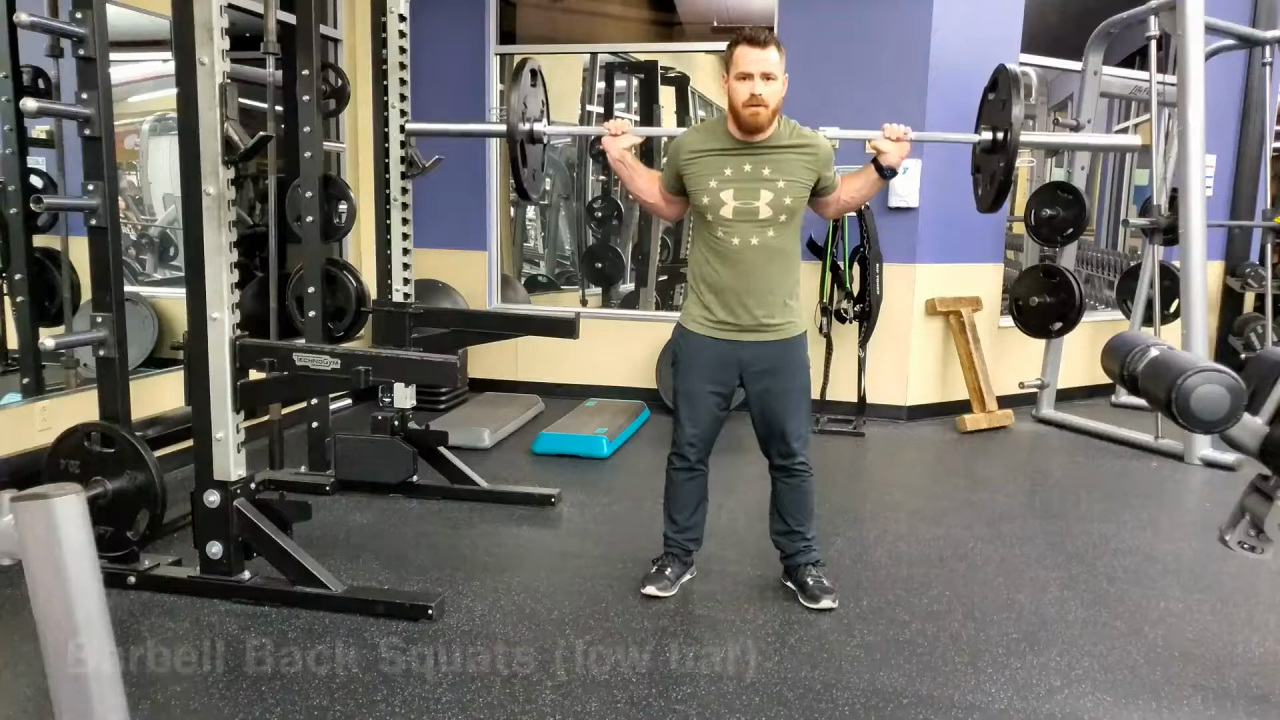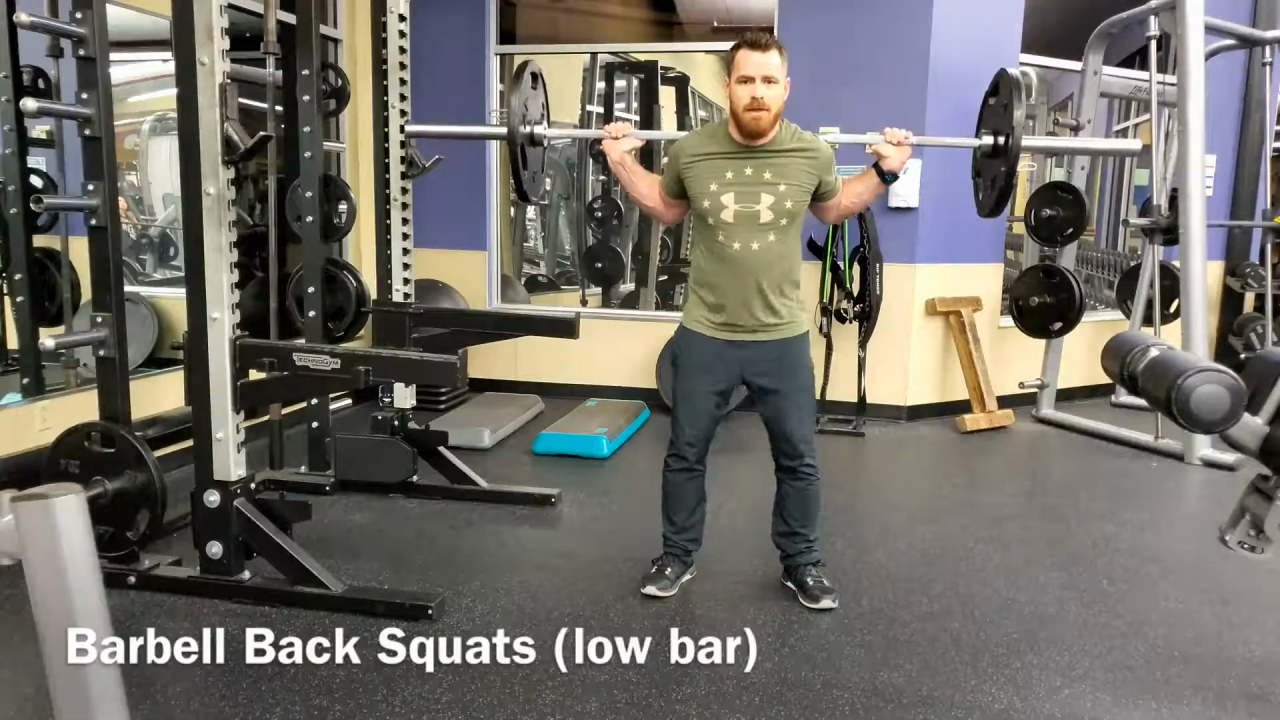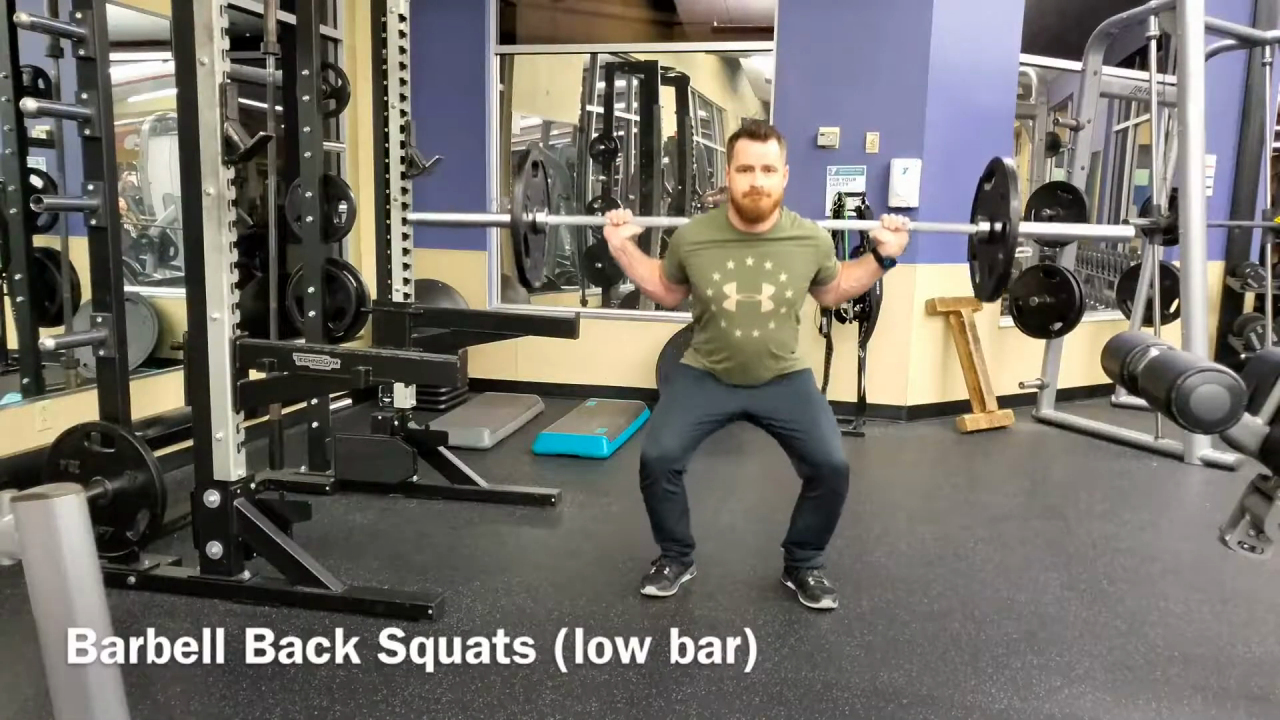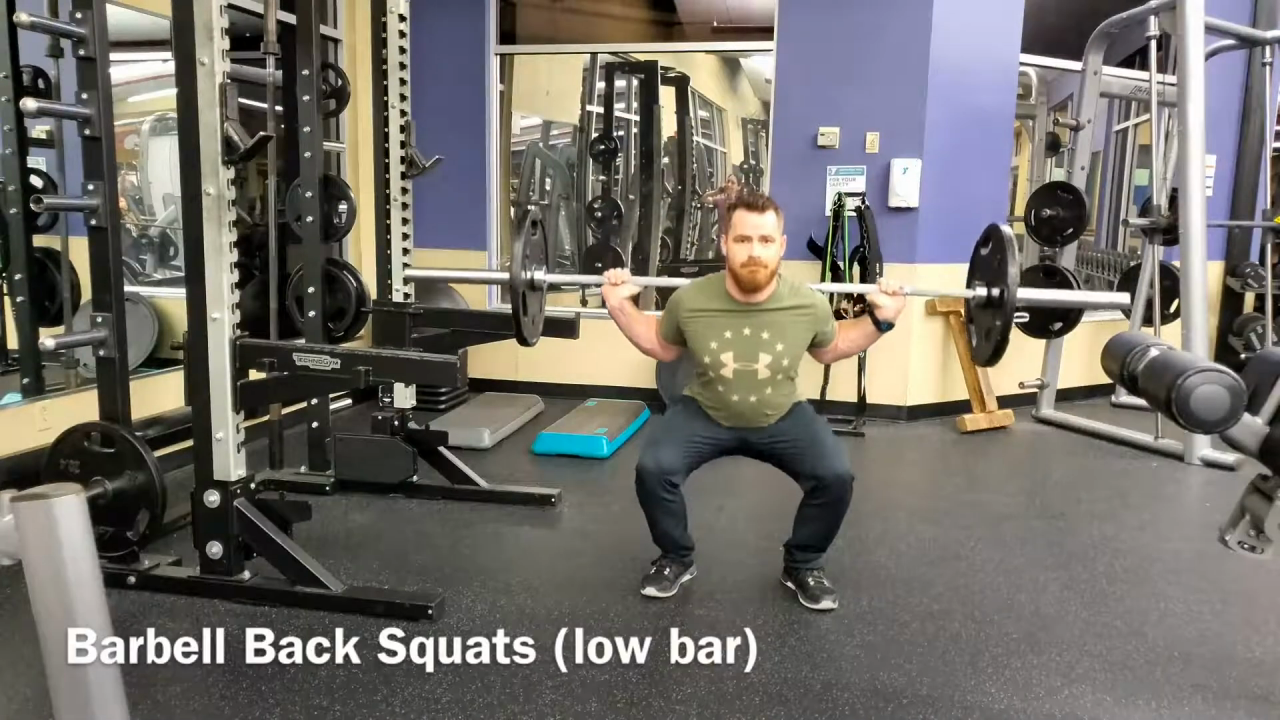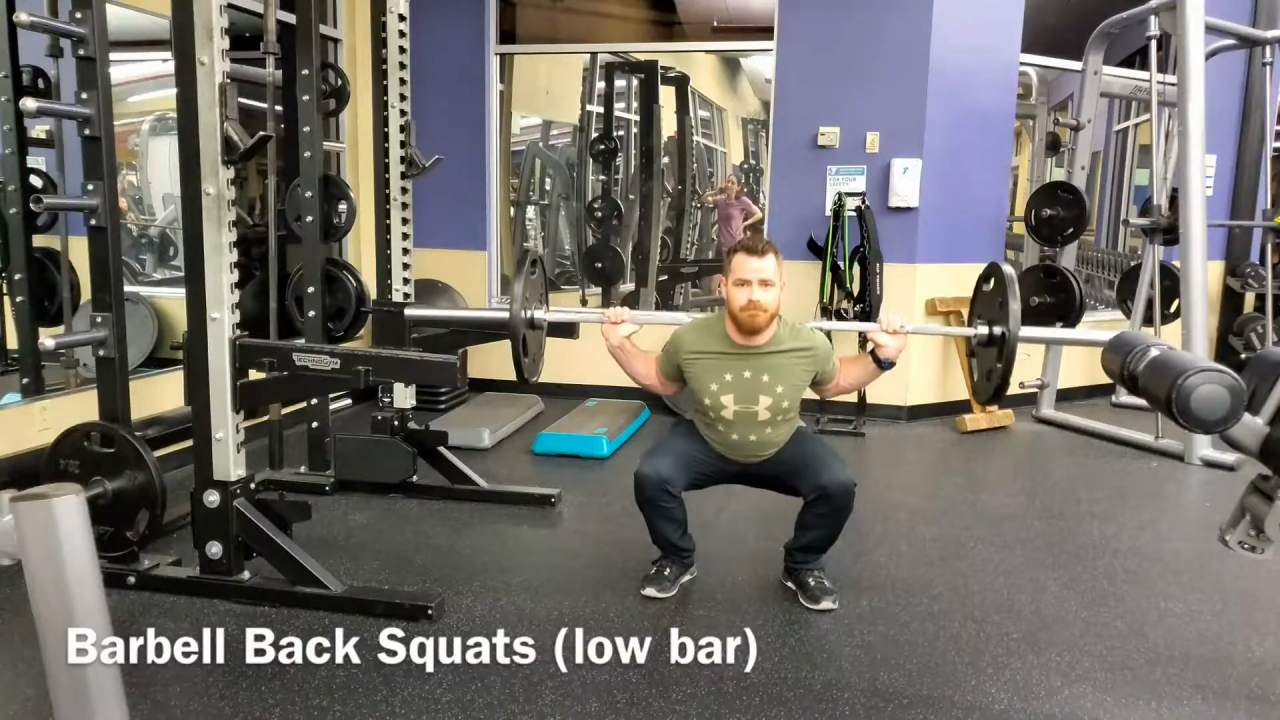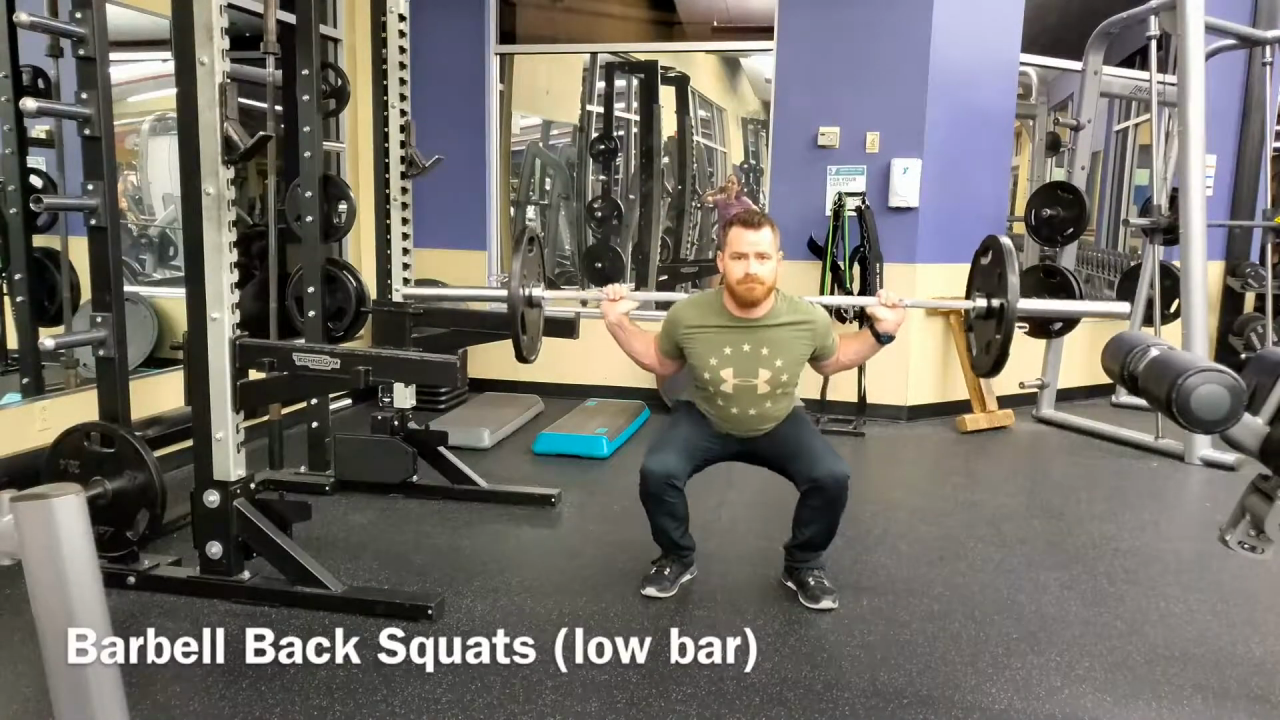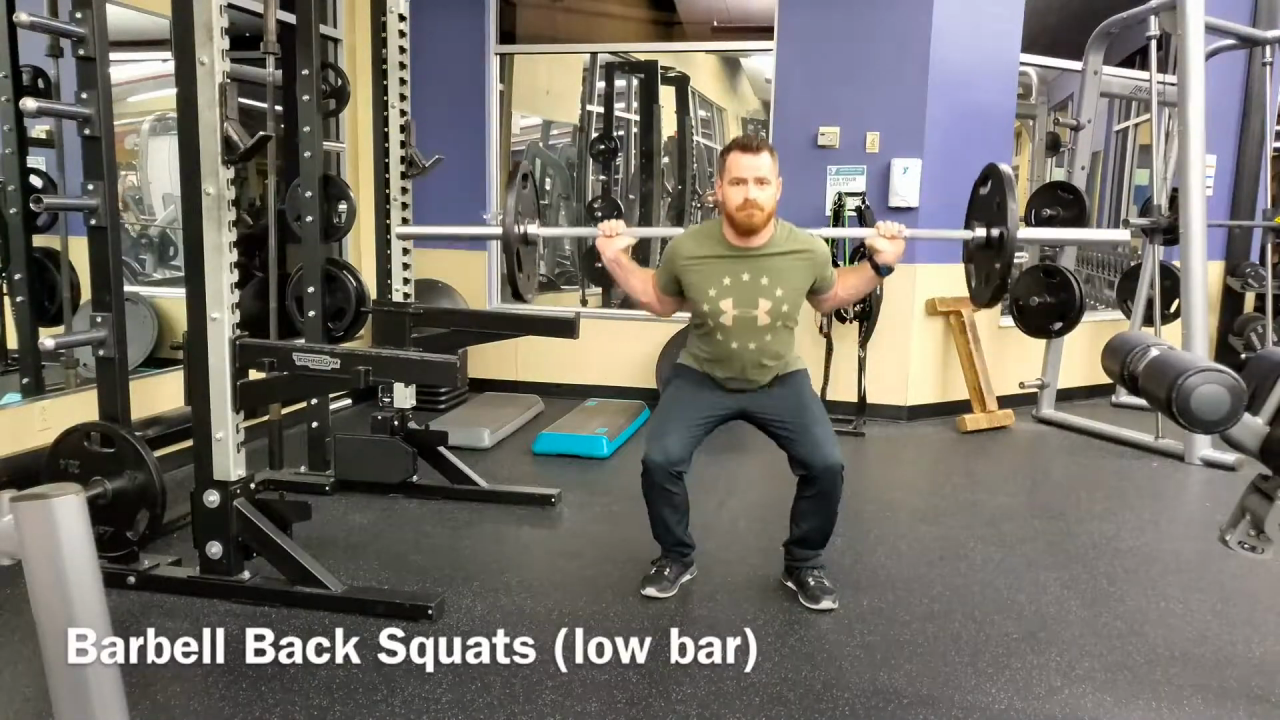
dt=0.5s
person 1, frame 1
left shoulder: (811, 150)
right shoulder: (689, 148)
left elbow: (832, 204)
right elbow: (668, 205)
left wrist: (882, 168)
right wrist: (623, 161)
left hip: (780, 337)
right hip: (704, 334)
left knee: (791, 458)
right knee: (688, 452)
left ankle: (801, 562)
right ankle: (677, 555)
person 1, frame 2
left shoulder: (813, 154)
right shoulder: (690, 151)
left elbow: (833, 208)
right elbow: (666, 207)
left wrist: (884, 172)
right wrist: (621, 162)
left hip: (782, 336)
right hip: (706, 334)
left knee: (797, 455)
right knee: (686, 450)
left ankle: (801, 563)
right ankle: (677, 557)
person 1, frame 3
left shoulder: (812, 240)
right shoulder: (692, 237)
left elbow: (832, 291)
right elbow: (669, 292)
left wrist: (882, 258)
right wrist: (624, 249)
left hip: (783, 378)
right hip: (706, 374)
left knee: (831, 466)
right knee: (658, 459)
left ankle: (803, 564)
right ankle: (675, 558)
person 1, frame 4
left shoulder: (809, 305)
right shoulder: (689, 301)
left elbow: (831, 348)
right elbow: (663, 347)
left wrist: (879, 320)
right wrist: (620, 307)
left hip: (782, 418)
right hip: (704, 415)
left knee: (836, 476)
right knee: (653, 469)
left ankle: (802, 566)
right ankle: (676, 559)
person 1, frame 5
left shoulder: (810, 345)
right shoulder: (690, 341)
left elbow: (833, 384)
right elbow: (662, 382)
left wrist: (880, 359)
right wrist: (619, 345)
left hip: (782, 448)
right hip: (705, 444)
left knee: (838, 485)
right knee: (651, 477)
left ankle: (803, 566)
right ankle: (676, 559)
person 1, frame 6
left shoulder: (808, 319)
right shoulder: (687, 316)
left elbow: (832, 360)
right elbow: (661, 362)
left wrist: (880, 332)
right wrist: (618, 322)
left hip: (779, 423)
right hip: (704, 420)
left knee: (832, 477)
right knee: (657, 472)
left ankle: (803, 566)
right ankle: (677, 559)
person 1, frame 7
left shoulder: (808, 251)
right shoulder: (685, 250)
left elbow: (830, 298)
right elbow: (662, 302)
left wrist: (879, 265)
right wrist: (616, 260)
left hip: (779, 379)
right hip: (702, 377)
left knee: (826, 465)
right knee: (660, 461)
left ankle: (803, 565)
right ankle: (676, 558)
